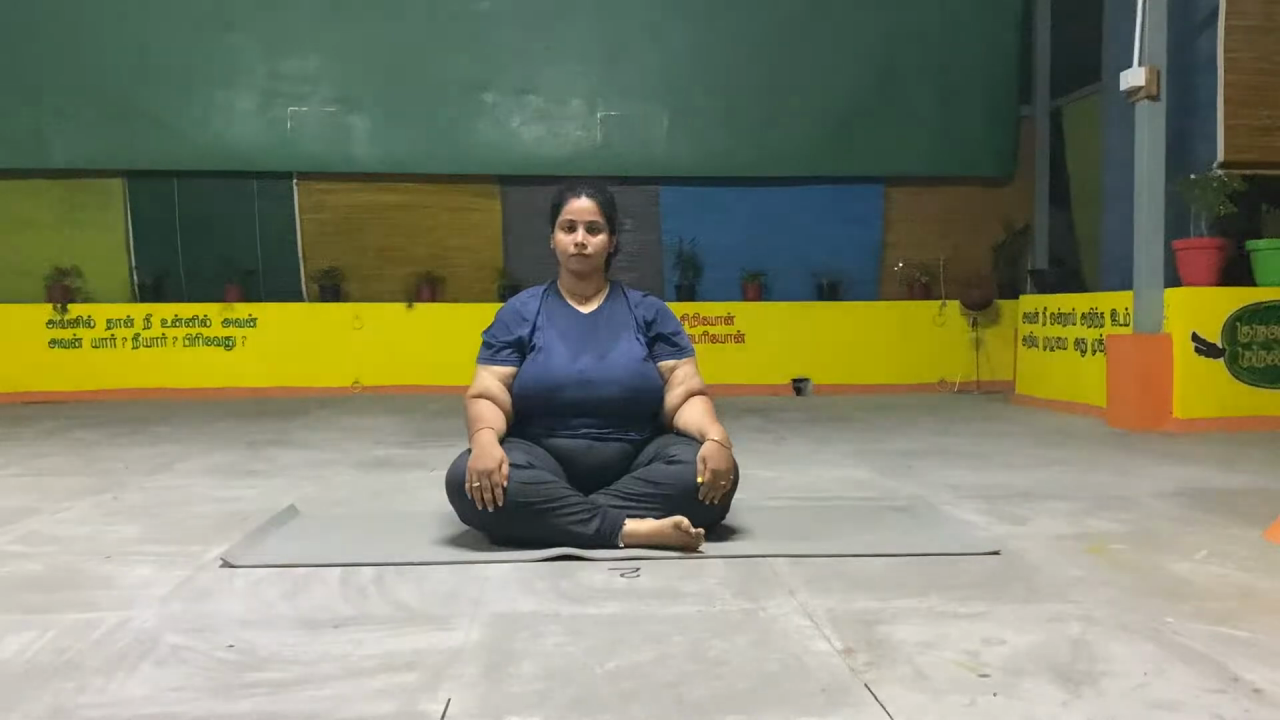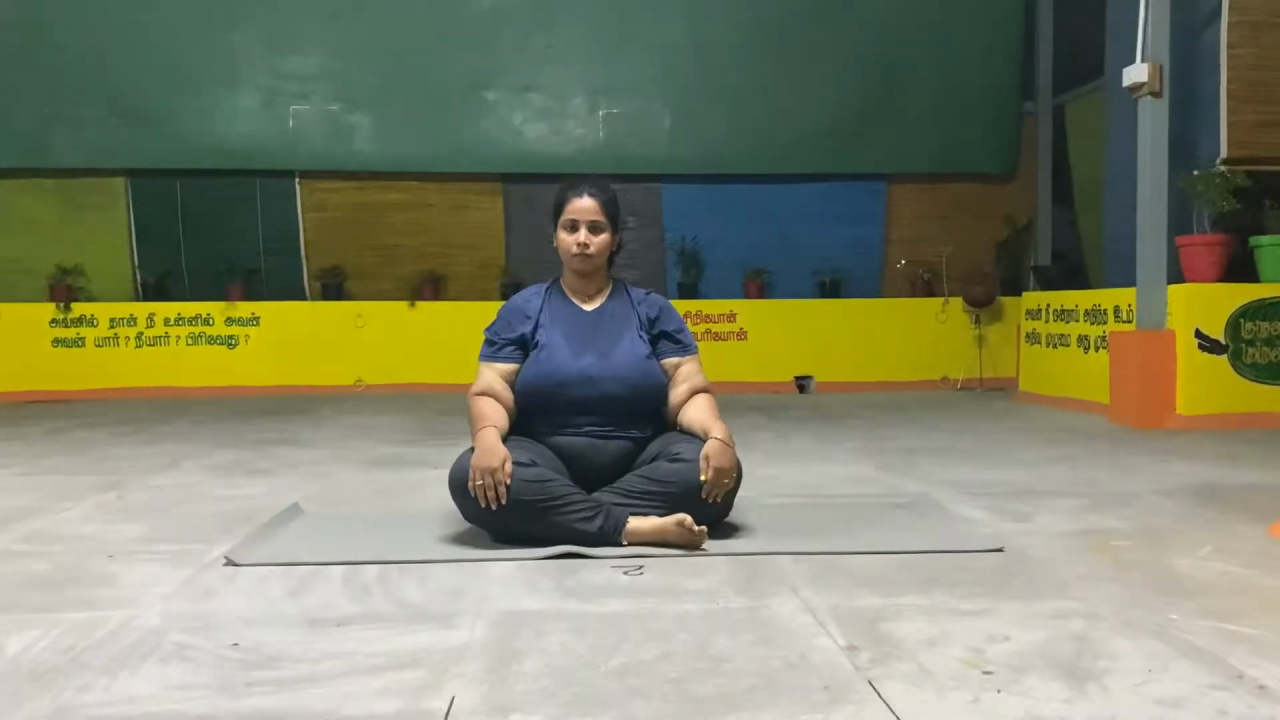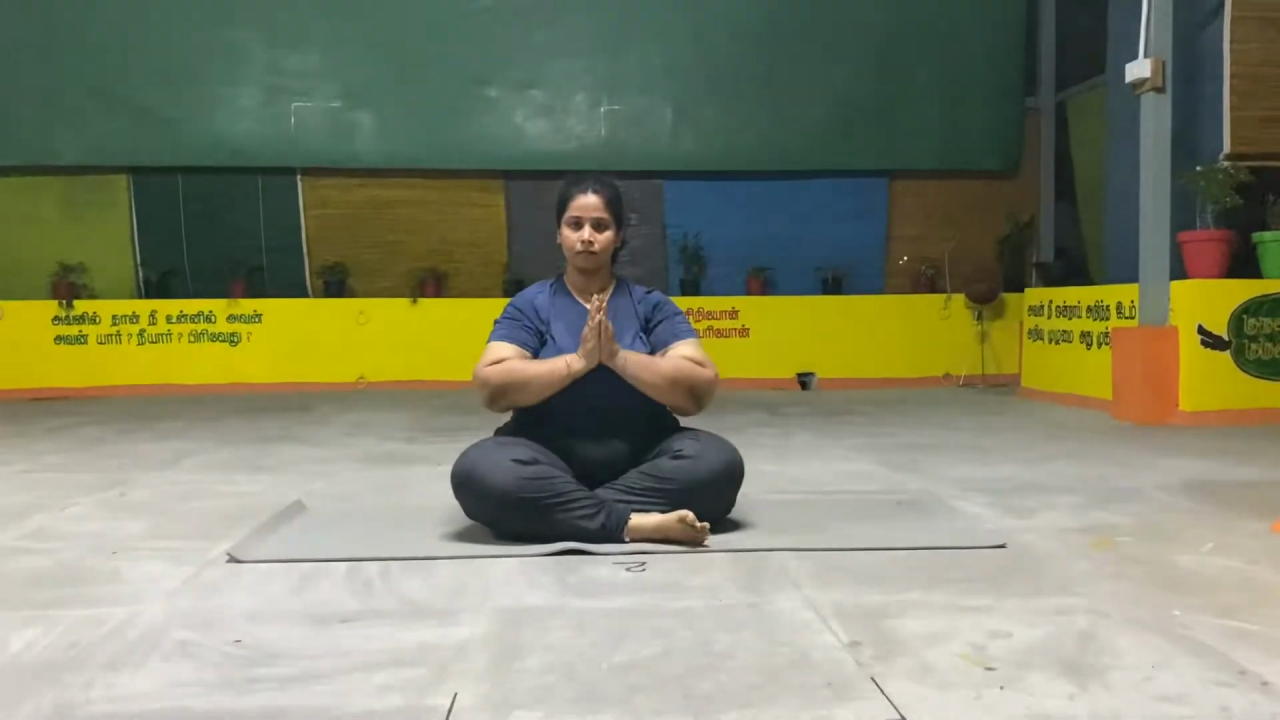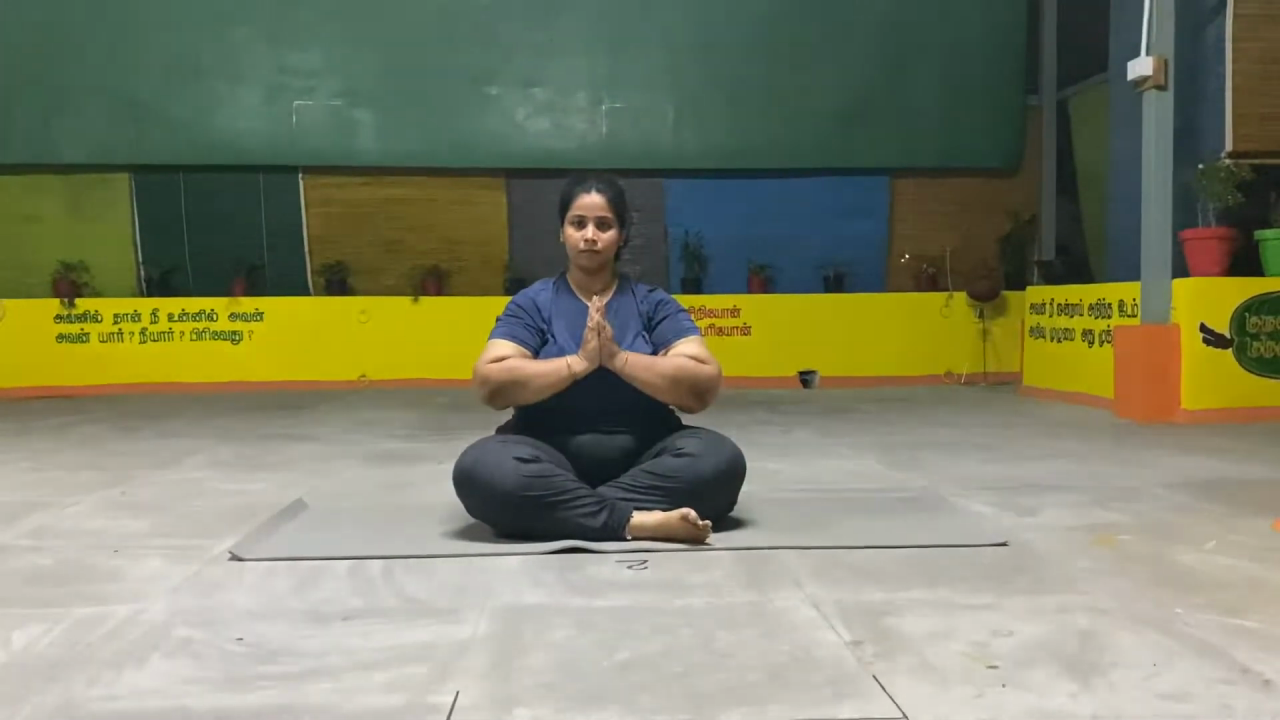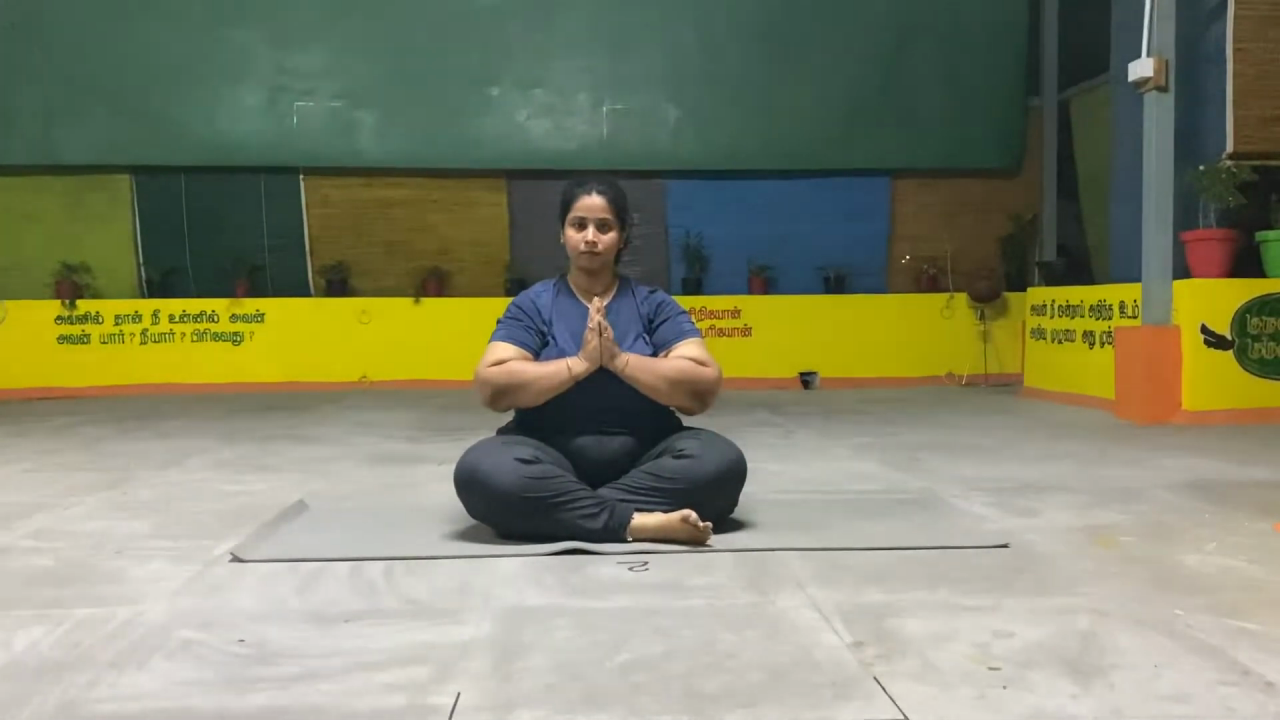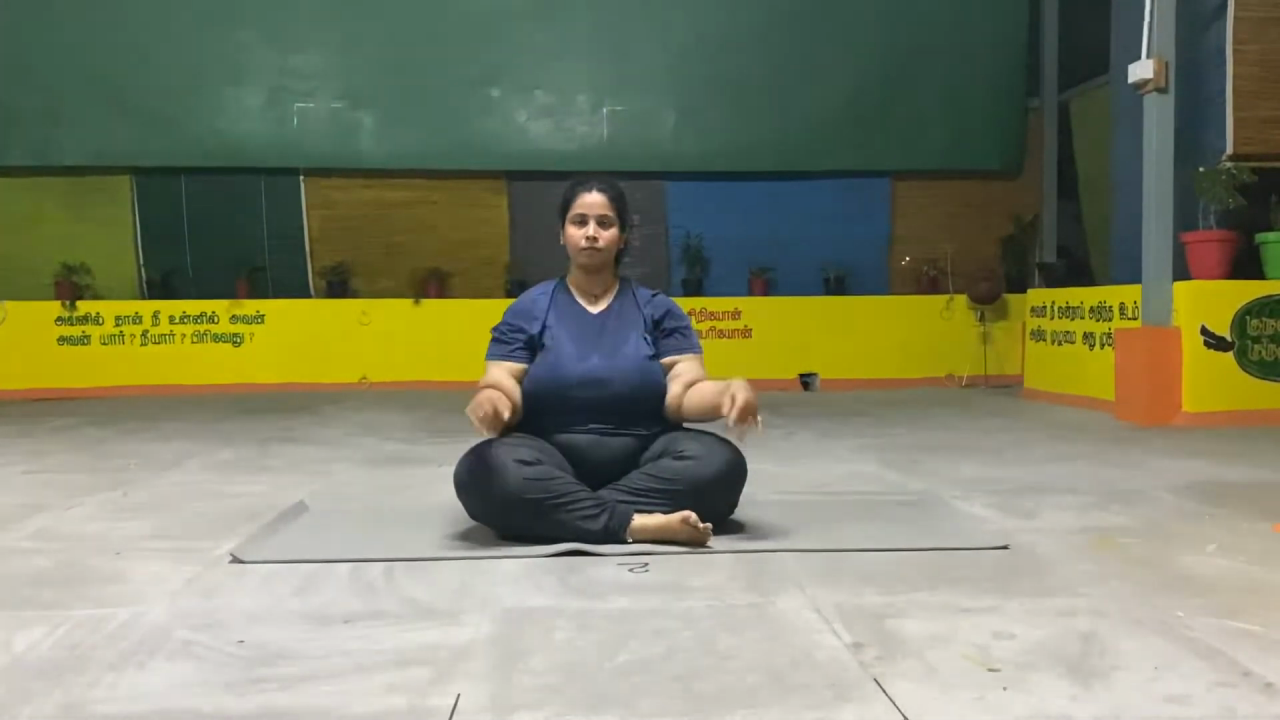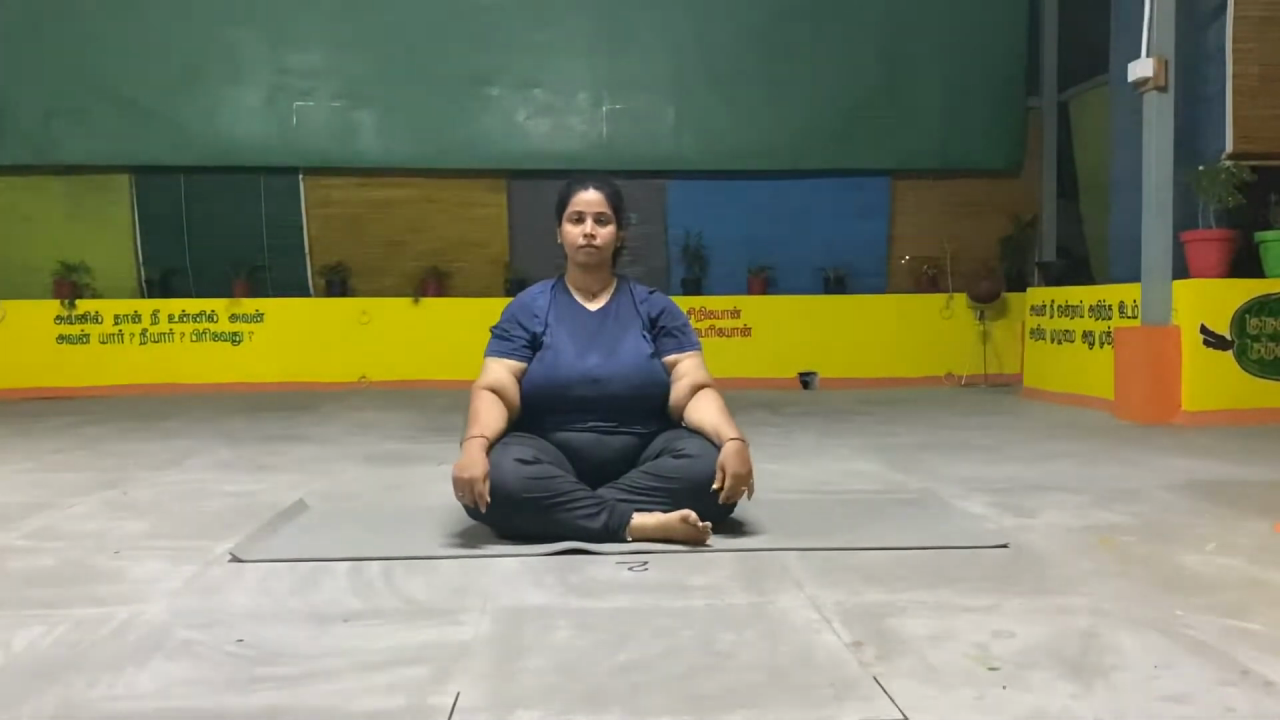
dt=0.7s
person 1, frame 1
left shoulder: (649, 312)
right shoulder: (520, 312)
left elbow: (684, 397)
right elbow: (487, 396)
left wrist: (716, 438)
right wrist: (485, 439)
left hip: (636, 464)
right hip: (543, 462)
left knee: (703, 473)
right knee: (469, 478)
left ankle: (552, 516)
right ankle: (629, 529)
person 1, frame 2
left shoulder: (653, 310)
right shoulder: (522, 310)
left elbow: (688, 394)
right elbow: (488, 394)
left wrist: (718, 436)
right wrist: (488, 437)
left hip: (639, 461)
right hip: (545, 460)
left knee: (710, 471)
right knee: (472, 476)
left ankle: (558, 514)
right ankle: (636, 527)
person 1, frame 3
left shoulder: (653, 305)
right shoulder: (530, 304)
left elbow: (698, 390)
right elbow: (491, 388)
left wrist: (617, 356)
right wrist: (579, 360)
left hip: (643, 460)
right hip: (548, 459)
left knee: (718, 462)
right knee: (478, 471)
left ankle: (562, 510)
right ankle: (637, 524)
person 1, frame 4
left shoulder: (654, 303)
right shoulder: (533, 302)
left elbow: (703, 387)
right elbow: (490, 384)
left wrist: (618, 358)
right wrist: (579, 362)
left hip: (644, 457)
right hip: (551, 458)
left knee: (720, 458)
right knee: (481, 467)
left ankle: (568, 509)
right ankle: (639, 522)
person 1, frame 5
left shoulder: (655, 304)
right shoulder: (532, 304)
left elbow: (703, 389)
right elbow: (492, 388)
left wrist: (618, 360)
right wrist: (579, 363)
left hip: (644, 461)
right hip: (551, 460)
left knee: (721, 461)
right knee: (481, 469)
left ankle: (563, 510)
right ankle: (637, 522)
person 1, frame 6
left shoulder: (658, 309)
right shoulder: (529, 309)
left elbow: (684, 394)
right elbow: (501, 394)
left wrist: (726, 392)
right wrist: (486, 406)
left hip: (643, 462)
right hip: (552, 463)
left knee: (718, 464)
right knee: (482, 473)
left ankle: (562, 510)
right ankle: (639, 525)
person 1, frame 7
left shoulder: (655, 308)
right shoulder: (528, 307)
left elbow: (692, 392)
right elbow: (494, 392)
left wrist: (733, 441)
right wrist: (474, 446)
left hip: (643, 460)
right hip: (552, 461)
left knee: (712, 466)
right knee: (496, 476)
left ankle: (564, 511)
right ankle: (640, 523)
